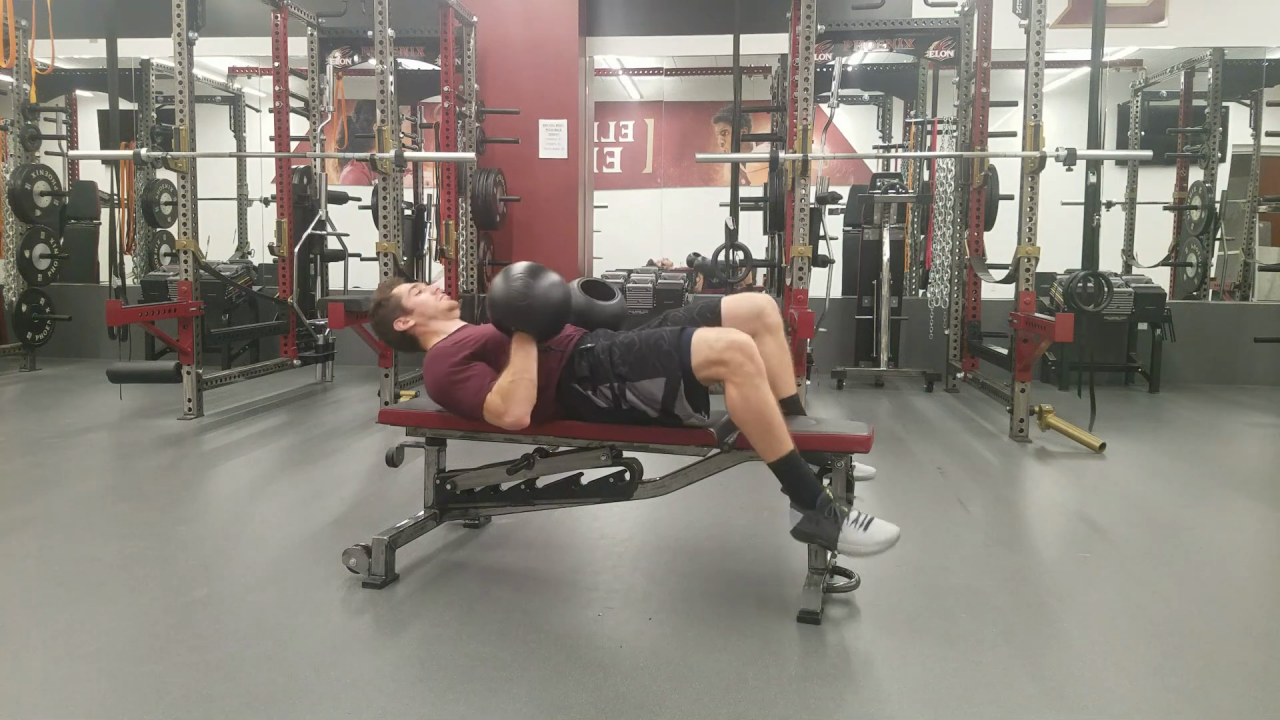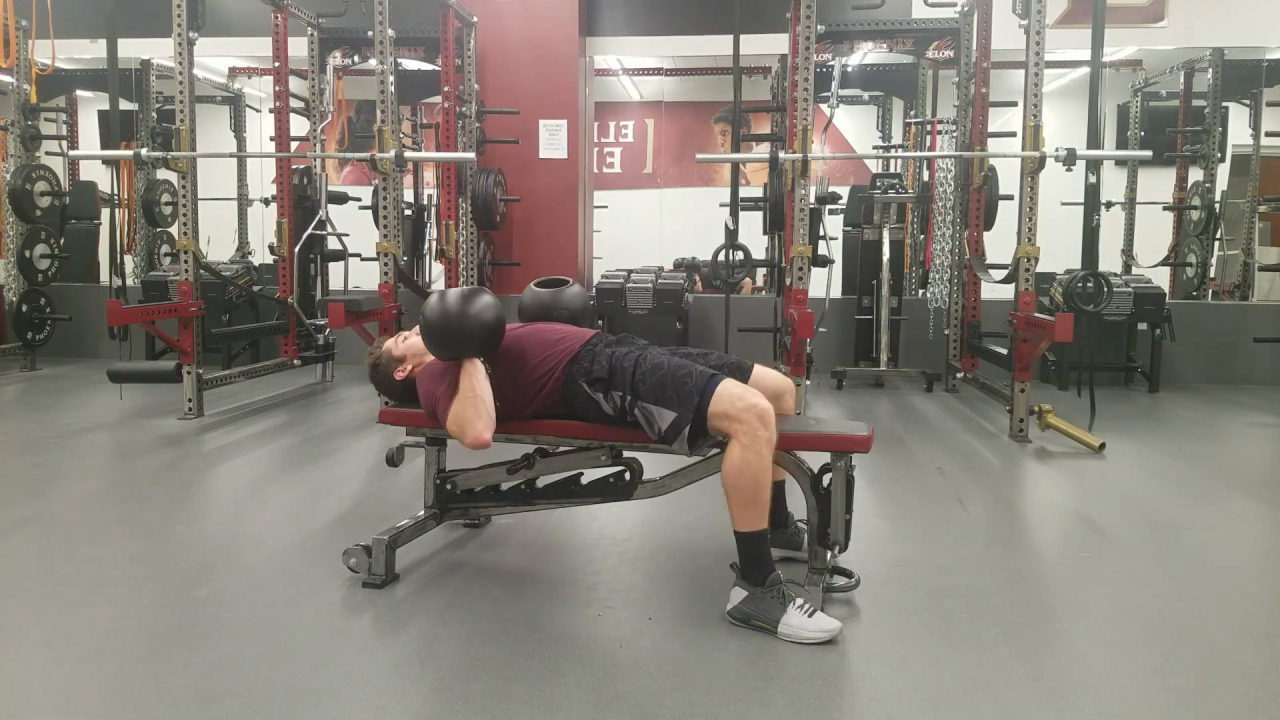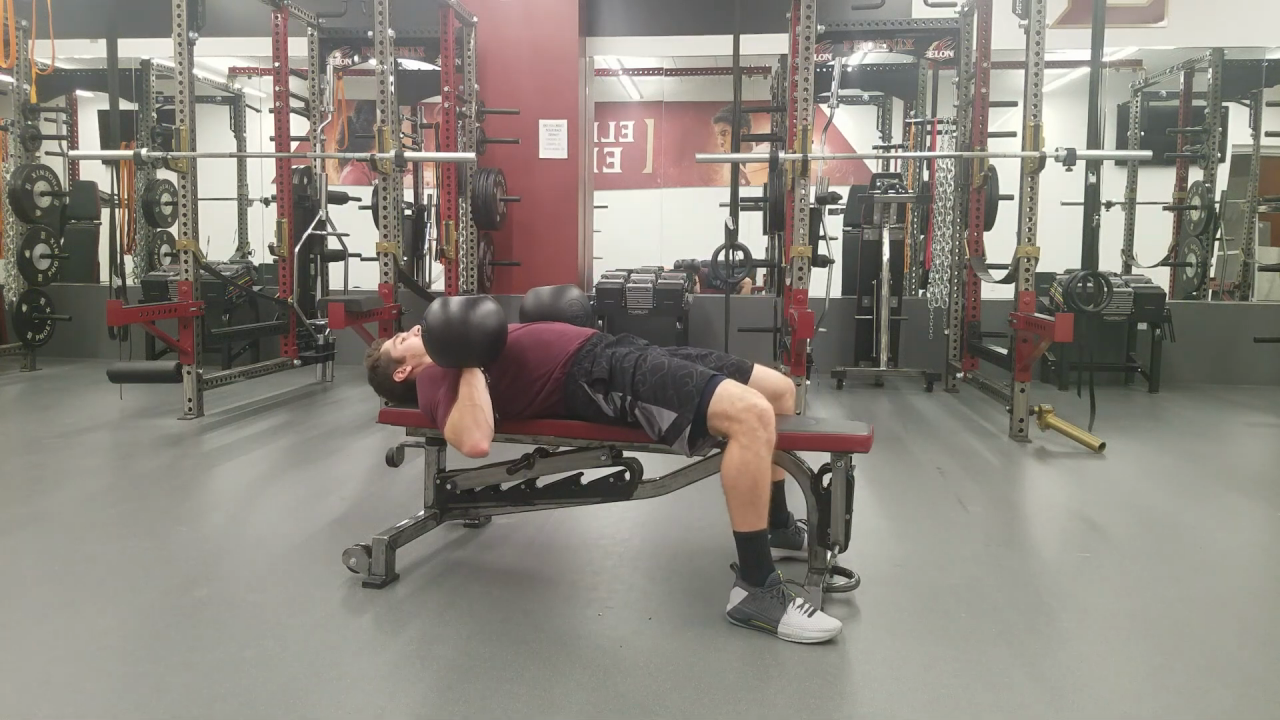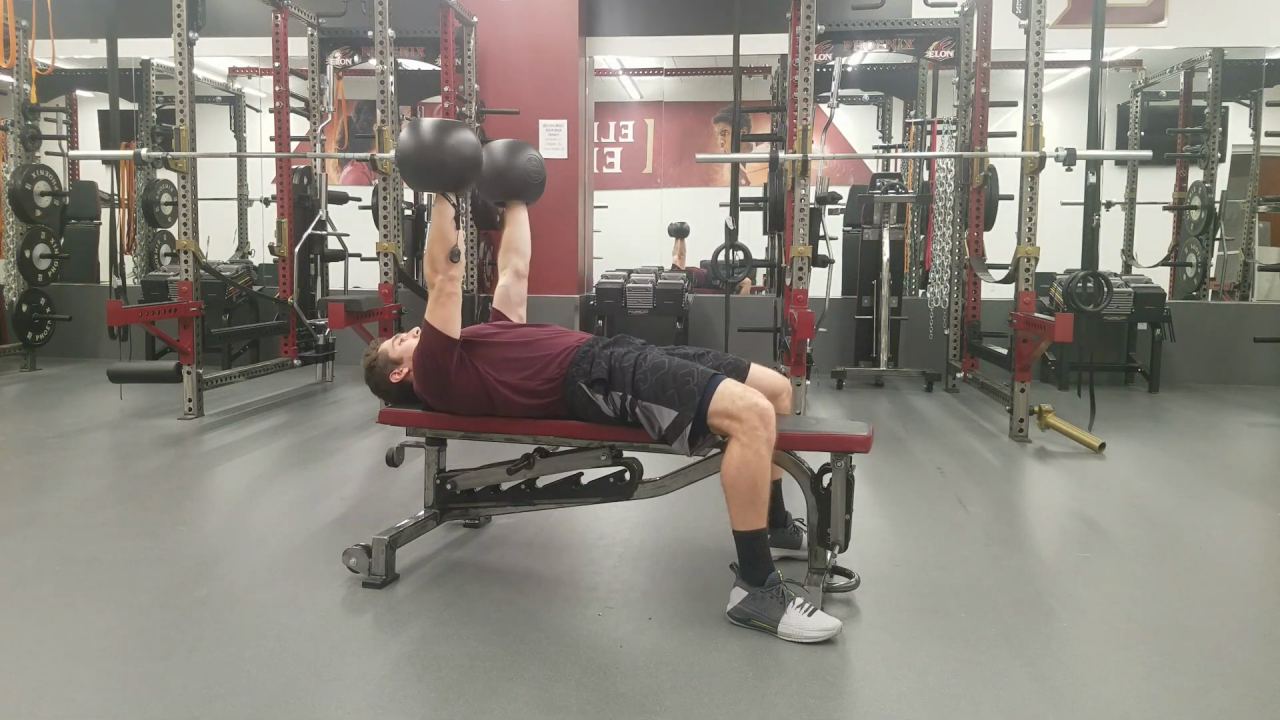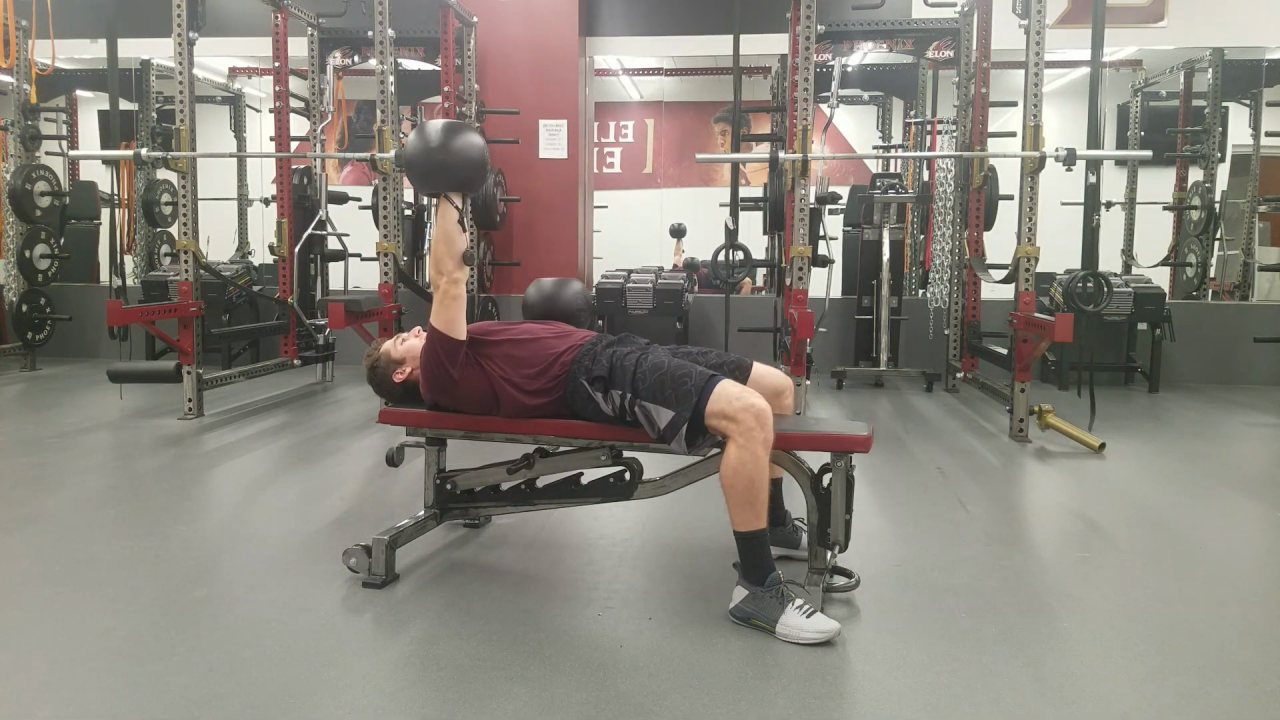
dt=1s
person 1, frame 1
left shoulder: (471, 340)
right shoulder: (444, 366)
right elbow: (515, 414)
right wrist: (523, 333)
left hip: (610, 351)
right hip: (595, 381)
left knee: (759, 309)
right knee: (736, 350)
left ankle: (806, 451)
right ankle: (814, 508)
person 1, frame 2
left shoulder: (456, 354)
right shoulder: (436, 376)
right elbow: (478, 433)
right wrist: (467, 351)
right hip: (598, 376)
left knee: (779, 391)
right knee: (752, 415)
left ankle: (779, 527)
right ankle: (756, 589)
person 1, frame 3
right shoulder: (436, 379)
right elbow: (475, 442)
right wrist: (468, 359)
right hip: (599, 378)
left knee: (779, 391)
right knee: (751, 415)
left ankle: (779, 526)
right ankle: (757, 589)
person 1, frame 4
left shoulder: (474, 347)
right shoulder: (437, 375)
left elbow: (513, 274)
right elbow: (445, 281)
left wrist: (515, 201)
right wrist: (440, 195)
right hip: (594, 380)
left knee: (775, 390)
right knee: (751, 415)
left ankle: (776, 526)
right ankle: (756, 589)
person 1, frame 5
left shoulder: (467, 351)
right shoulder: (439, 374)
right elbow: (450, 282)
right wrist: (446, 196)
right hip: (597, 377)
left knee: (776, 388)
right knee: (748, 414)
left ankle: (775, 524)
right ankle: (758, 588)
